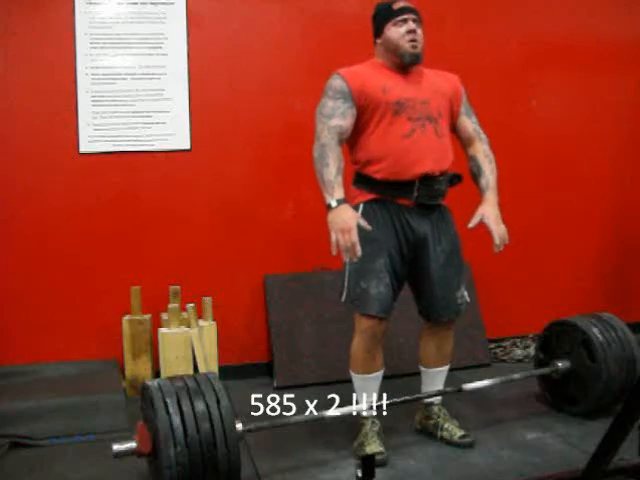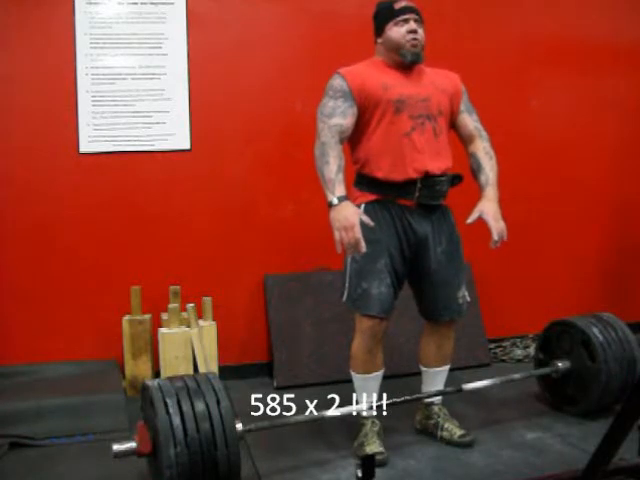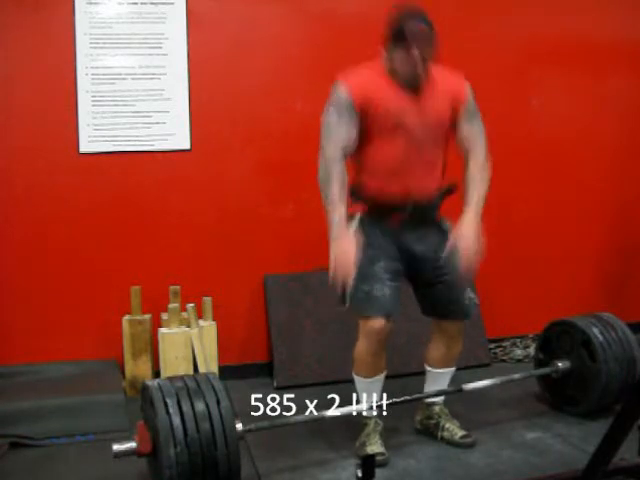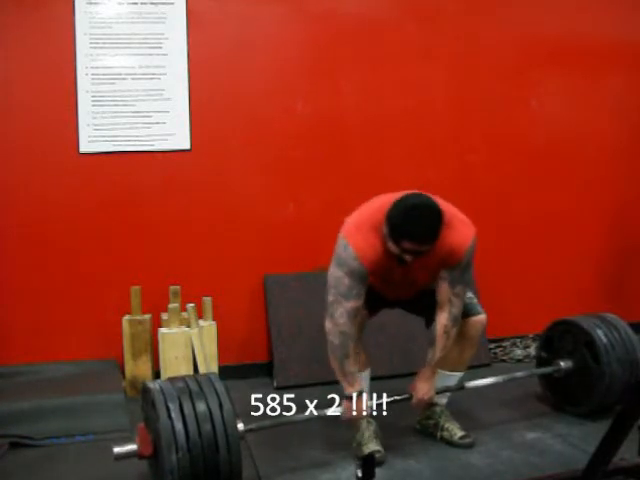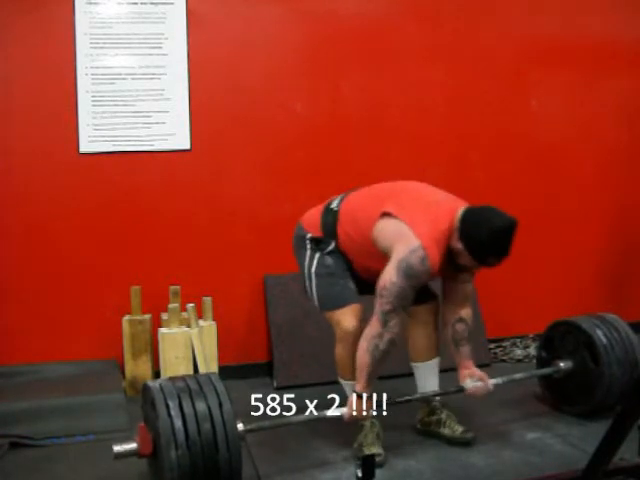
dt=1s
person 1, frame 1
left shoulder: (448, 84)
right shoulder: (350, 81)
left elbow: (476, 142)
right elbow: (327, 141)
left wrist: (490, 201)
right wrist: (336, 204)
left hip: (434, 210)
right hip: (378, 209)
left knee: (444, 315)
right knee: (371, 319)
left ankle: (431, 410)
right ankle: (368, 423)
person 1, frame 2
left shoulder: (448, 82)
right shoulder: (351, 80)
left elbow: (477, 139)
right elbow: (328, 140)
left wrist: (490, 196)
right wrist: (339, 201)
left hip: (434, 210)
right hip: (379, 210)
left knee: (445, 316)
right knee: (371, 319)
left ankle: (431, 410)
right ankle: (368, 423)
person 1, frame 3
left shoulder: (456, 88)
right shoulder: (355, 87)
left elbow: (477, 153)
right elbow: (333, 158)
left wrist: (471, 218)
right wrist: (339, 230)
left hip: (425, 223)
right hip: (371, 222)
left knee: (457, 316)
right knee: (375, 323)
left ankle: (431, 410)
right ankle: (369, 421)
person 1, frame 4
left shoulder: (460, 237)
right shoulder: (357, 240)
left elbow: (449, 309)
right elbow: (339, 321)
left wrist: (428, 374)
right wrist: (352, 392)
left hip: (424, 283)
right hip: (369, 281)
left knee: (474, 321)
right knee: (345, 324)
left ankle: (434, 411)
right ankle: (365, 422)
person 1, frame 5
left shoulder: (466, 237)
right shoulder: (419, 250)
left elbow: (458, 306)
right elbow: (385, 325)
left wrist: (466, 365)
right wrist: (360, 394)
left hip: (368, 244)
right hip: (323, 238)
left knee: (425, 310)
right knee: (350, 328)
left ankle: (431, 411)
right ankle: (367, 423)
